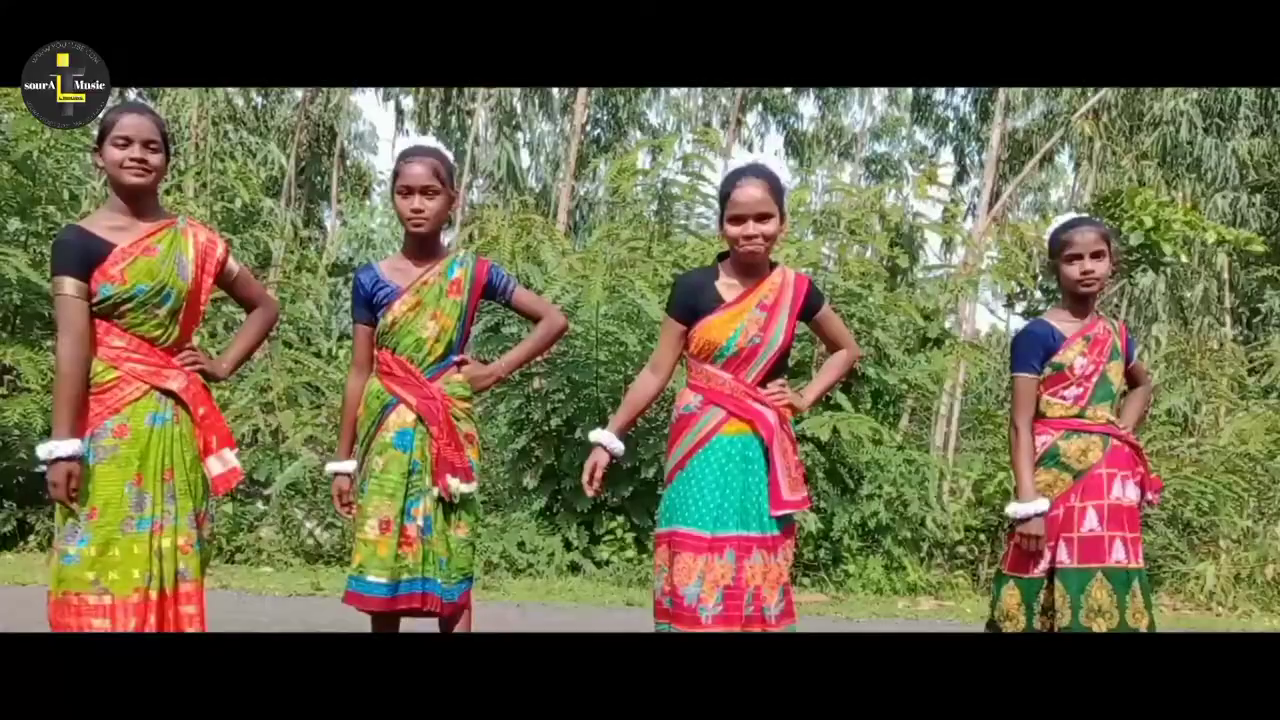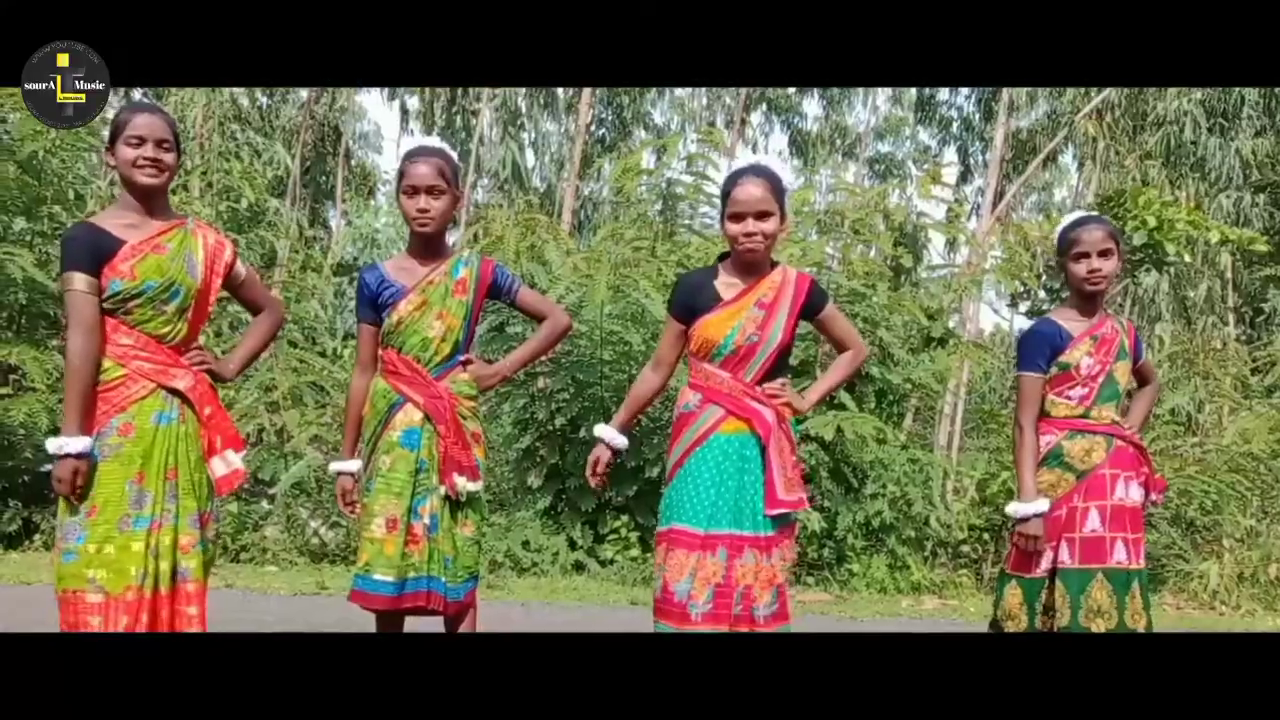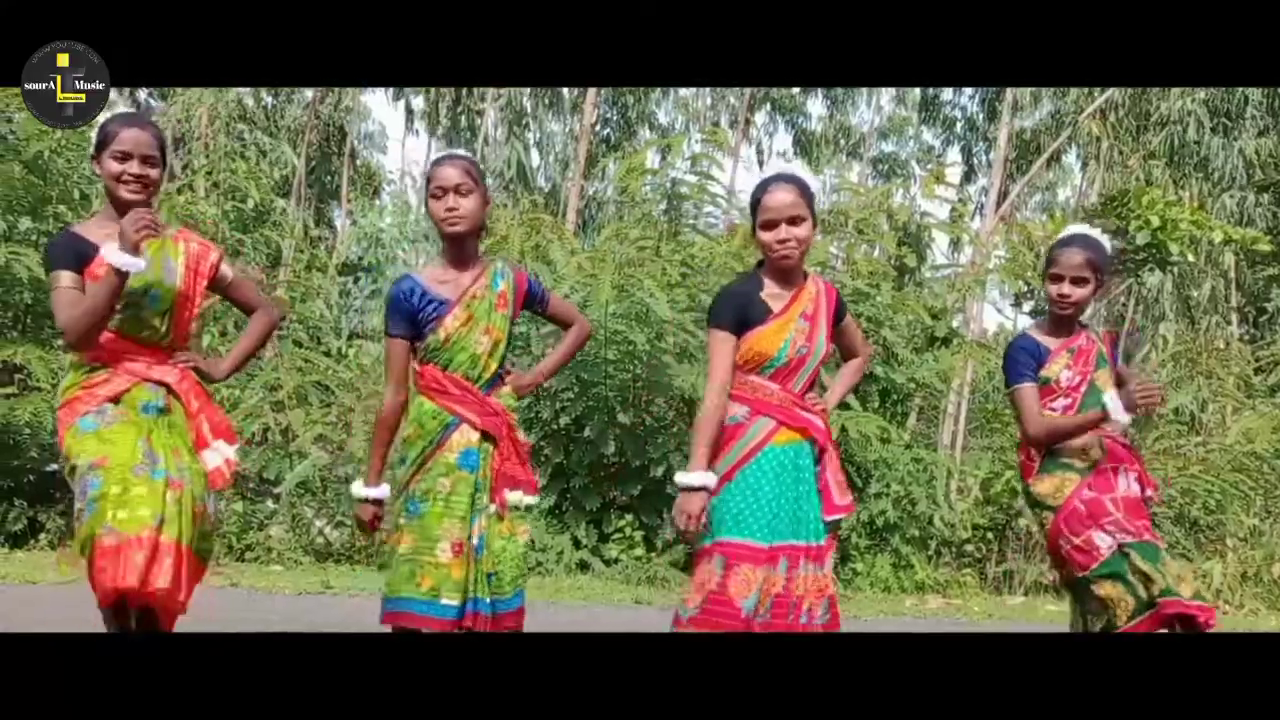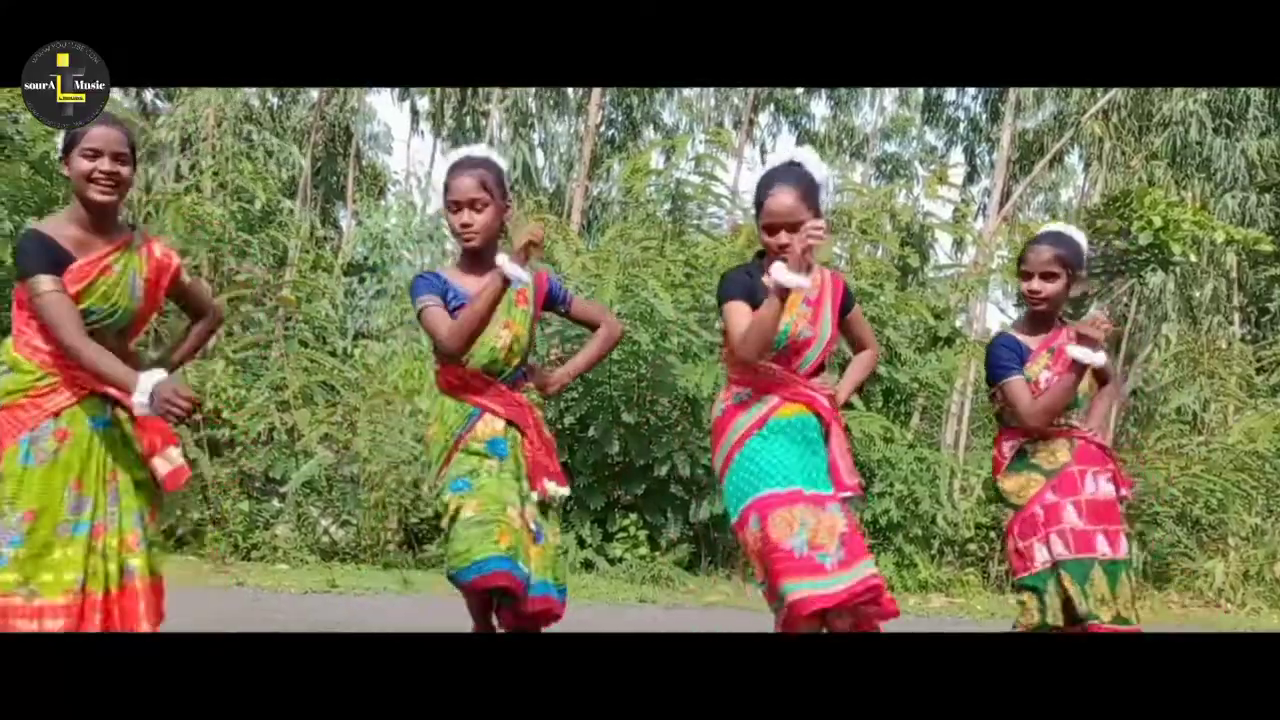
dt=0.4s
person 1, frame 1
left shoulder: (196, 241)
right shoulder: (78, 242)
left elbow: (264, 305)
right elbow: (72, 345)
left wrist: (223, 364)
right wrist: (62, 445)
left hip: (174, 418)
right hip: (107, 416)
left knee: (167, 555)
right knee: (107, 554)
person 1, frame 2
left shoulder: (203, 242)
right shoulder: (88, 238)
left elbow: (270, 310)
right elbow: (82, 341)
left wrist: (229, 366)
right wrist: (71, 442)
left hip: (181, 416)
right hip: (114, 413)
left knee: (172, 555)
right knee: (111, 553)
person 1, frame 3
left shoulder: (188, 249)
right shoulder: (70, 245)
left elbow: (266, 309)
right elbow: (75, 329)
left wrist: (221, 366)
right wrist: (122, 256)
left hip: (171, 411)
right hip: (101, 404)
left knee: (166, 535)
right knee: (126, 509)
right ankle: (121, 624)
person 1, frame 4
left shoulder: (148, 255)
left elbow: (208, 316)
right elbow: (69, 337)
left wrist: (158, 368)
right wrist: (145, 386)
left hip: (111, 412)
left knee: (118, 547)
person 2, frame 1
left shoulder: (474, 273)
right shoulder: (371, 278)
left elbow: (554, 319)
right elbow: (360, 372)
left wrist: (497, 370)
right wrist: (343, 459)
left hip: (447, 435)
right hip: (387, 437)
left knee: (452, 567)
right knee: (381, 564)
person 2, frame 2
left shoulder: (479, 273)
right shoulder: (376, 278)
left elbow: (558, 319)
right elbow: (365, 372)
left wrist: (502, 369)
right wrist: (347, 460)
left hip: (453, 434)
right hip: (393, 437)
left knee: (457, 571)
right knee: (386, 567)
person 2, frame 3
left shoulder: (513, 281)
right shoulder: (410, 289)
left elbow: (579, 325)
right elbow: (396, 391)
left wrist: (535, 375)
right wrist: (371, 484)
left hip: (496, 448)
right hip: (434, 447)
left knee: (501, 587)
right knee: (415, 581)
person 2, frame 4
left shoulder: (534, 283)
right shoulder: (431, 285)
left elbow: (611, 326)
right elbow: (453, 341)
left wrist: (561, 375)
right wrist: (507, 270)
left hip: (520, 438)
right hip: (465, 436)
left knee: (529, 569)
right knee: (482, 555)
person 3, frame 1
left shoulder: (797, 290)
right shoulder: (694, 287)
left elbow: (846, 348)
right elbow: (657, 370)
left wrist: (805, 398)
right wrist: (607, 438)
left hip: (761, 451)
right hip: (704, 447)
left knee: (757, 574)
right knee: (700, 575)
person 3, frame 2
left shoulder: (799, 289)
right shoulder: (694, 287)
left elbow: (854, 349)
right elbow: (658, 369)
left wrist: (808, 399)
right wrist: (611, 434)
left hip: (762, 450)
right hip: (704, 446)
left knee: (756, 582)
right knee: (694, 574)
person 3, frame 3
left shoulder: (826, 298)
right shoulder: (736, 299)
left elbow: (860, 354)
right elbow: (715, 392)
left wrist: (828, 403)
right wrist: (695, 481)
left hip: (802, 456)
right hip: (746, 453)
left knee: (800, 585)
right knee: (734, 587)
person 3, frame 4
left shoulder: (833, 287)
right shoulder: (742, 281)
left elbow: (869, 348)
right elbow: (747, 350)
left wrist: (840, 391)
right wrist: (786, 277)
left hip: (809, 435)
right hip: (755, 431)
left knee: (823, 548)
right knee: (791, 539)
person 4, frame 1
left shoulder: (1116, 334)
right shoulder: (1037, 335)
left elbow: (1142, 385)
right elbow: (1021, 426)
left wrist: (1123, 431)
right wrist: (1028, 504)
left hip: (1112, 481)
right hip: (1058, 479)
left knee: (1110, 595)
right knee: (1061, 595)
person 4, frame 2
left shoulder: (1124, 332)
right shoulder: (1044, 333)
left elbow: (1150, 383)
right elbow: (1025, 425)
left wrist: (1131, 428)
right wrist: (1029, 505)
left hip: (1116, 480)
right hip: (1062, 478)
left knee: (1110, 598)
right knee: (1062, 598)
person 4, frame 3
left shoulder: (1100, 343)
right shoulder: (1024, 349)
left elbow: (1129, 385)
right elbow: (1036, 430)
left wrist: (1115, 427)
right wrist: (1113, 408)
left hip: (1111, 474)
right hip: (1061, 479)
right knee: (1122, 579)
person 4, frame 4
left shoulder: (1079, 334)
right shoulder: (1006, 347)
left elbow: (1108, 382)
right elbow: (1033, 418)
left wrist: (1096, 426)
right wrist: (1082, 356)
left hip: (1087, 473)
right hip: (1034, 475)
left knee: (1101, 586)
right knee: (1052, 587)
